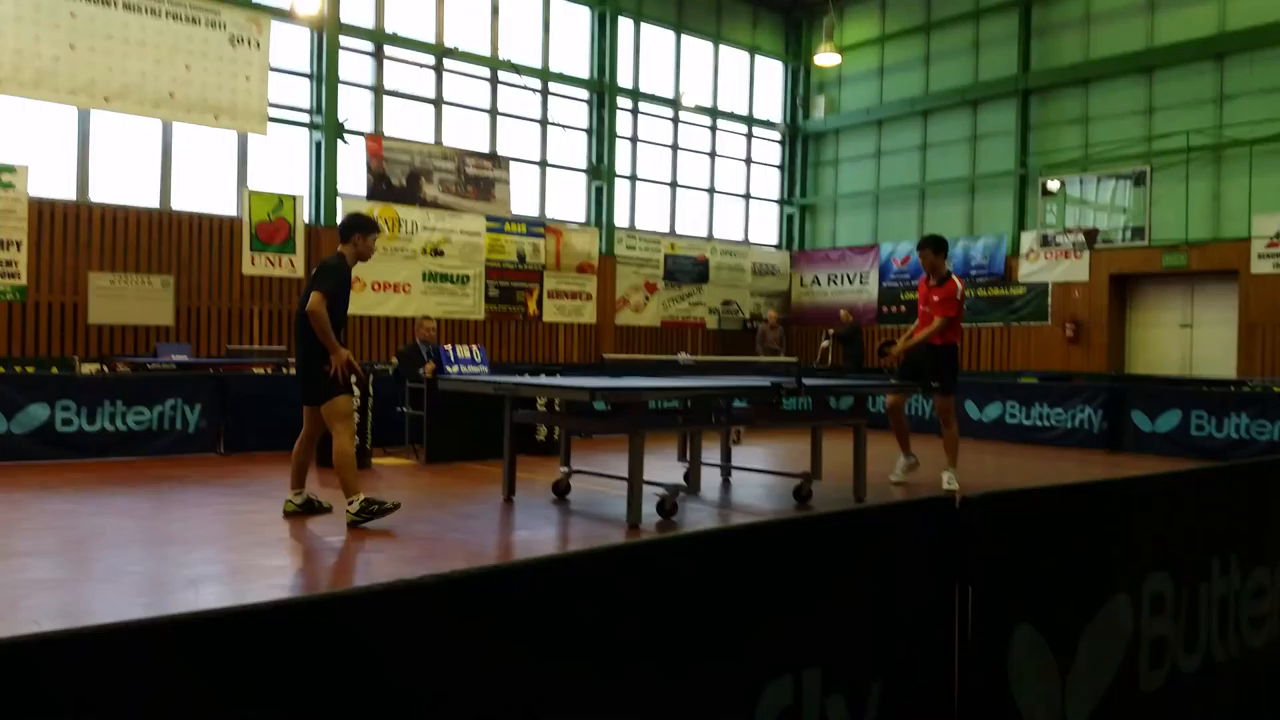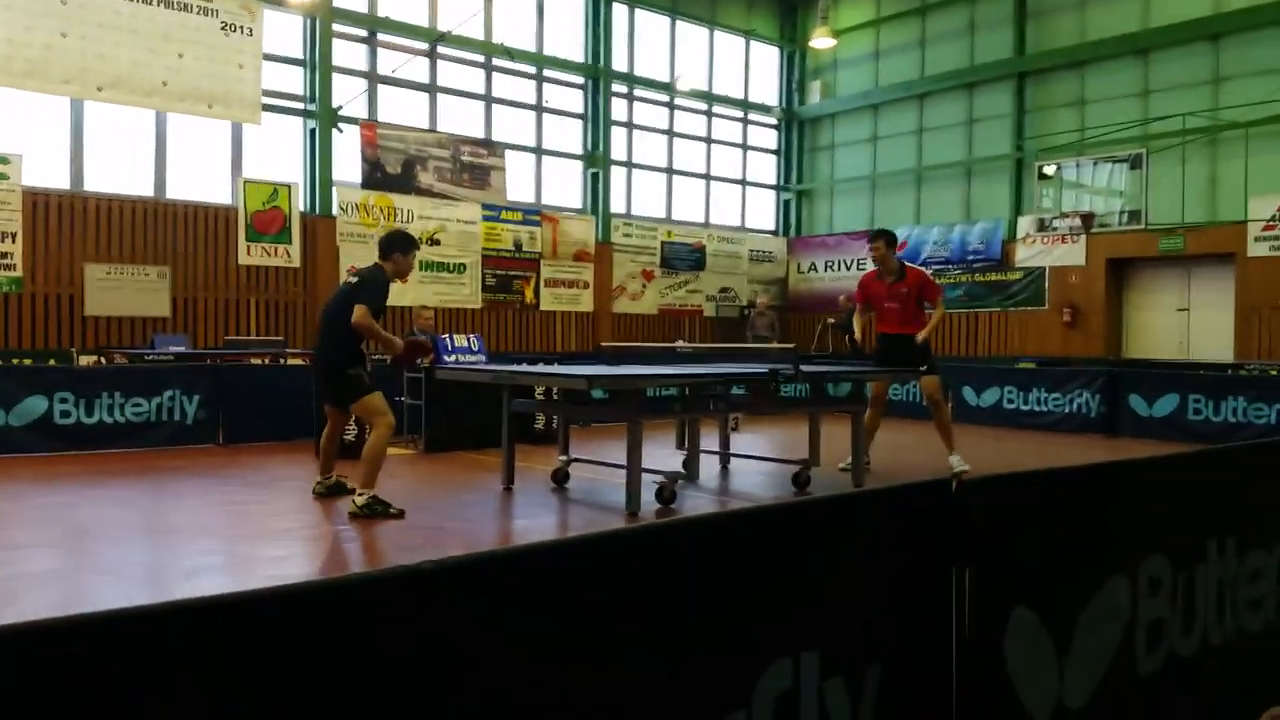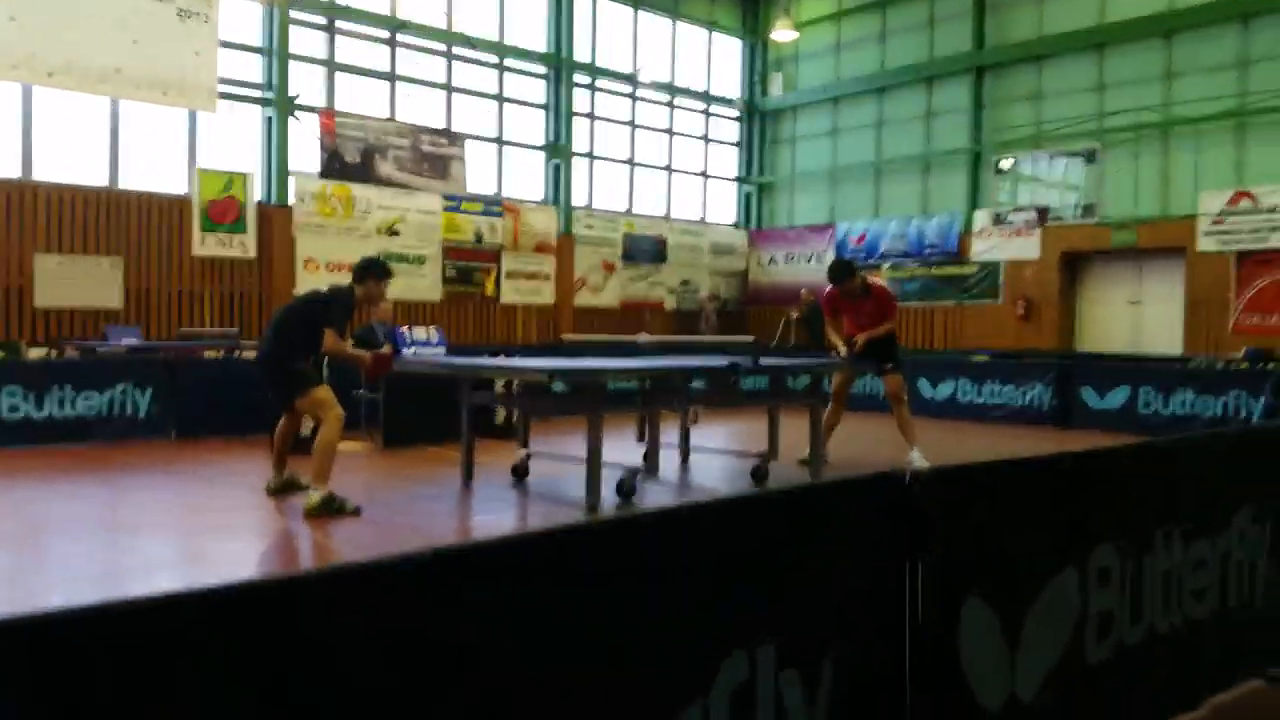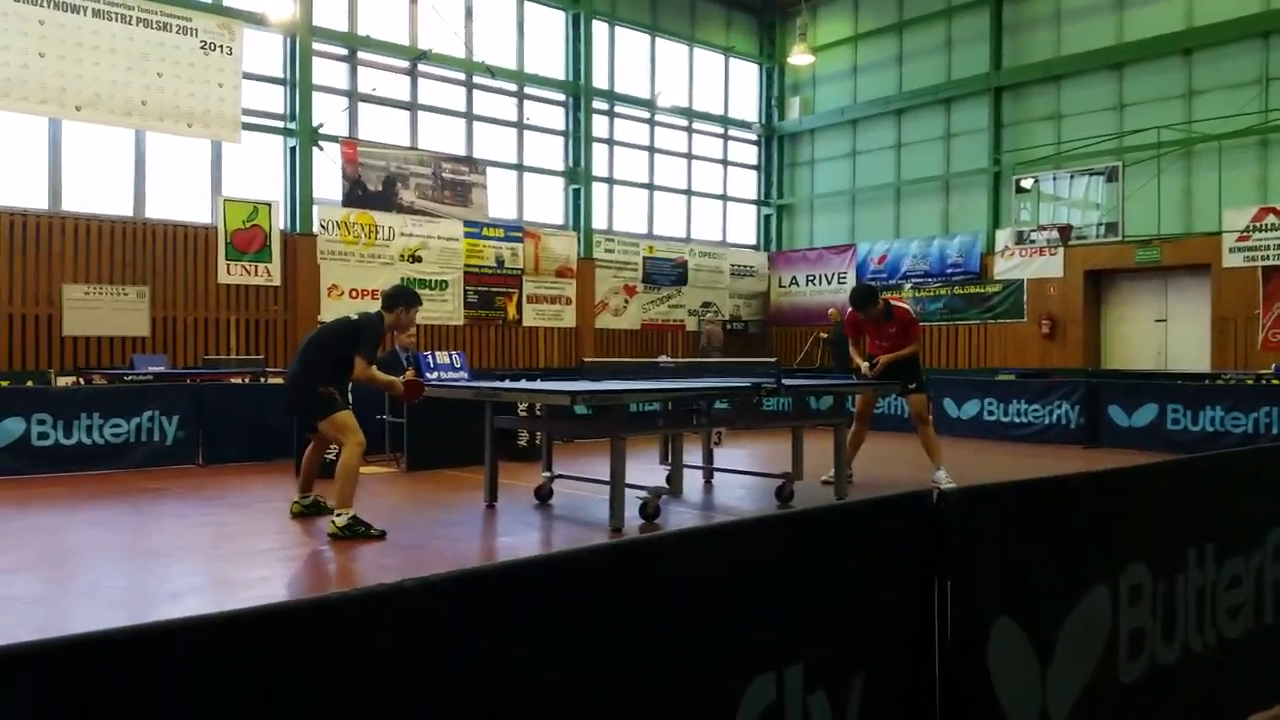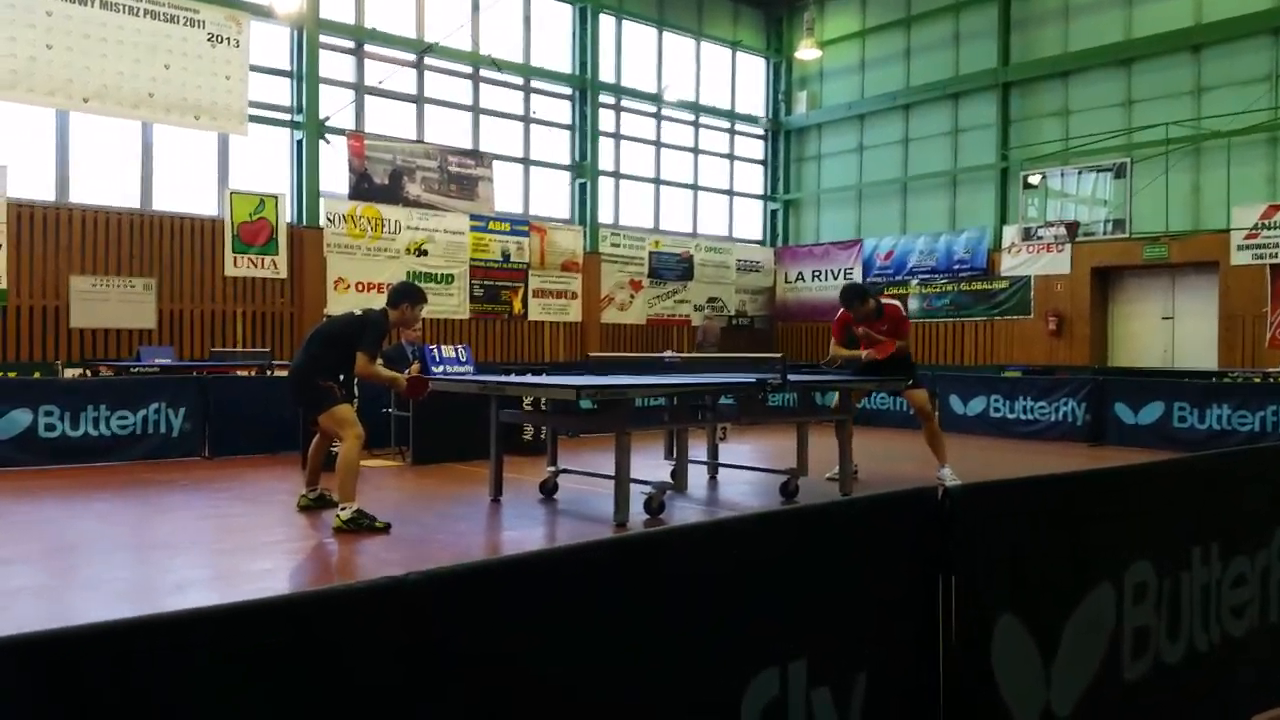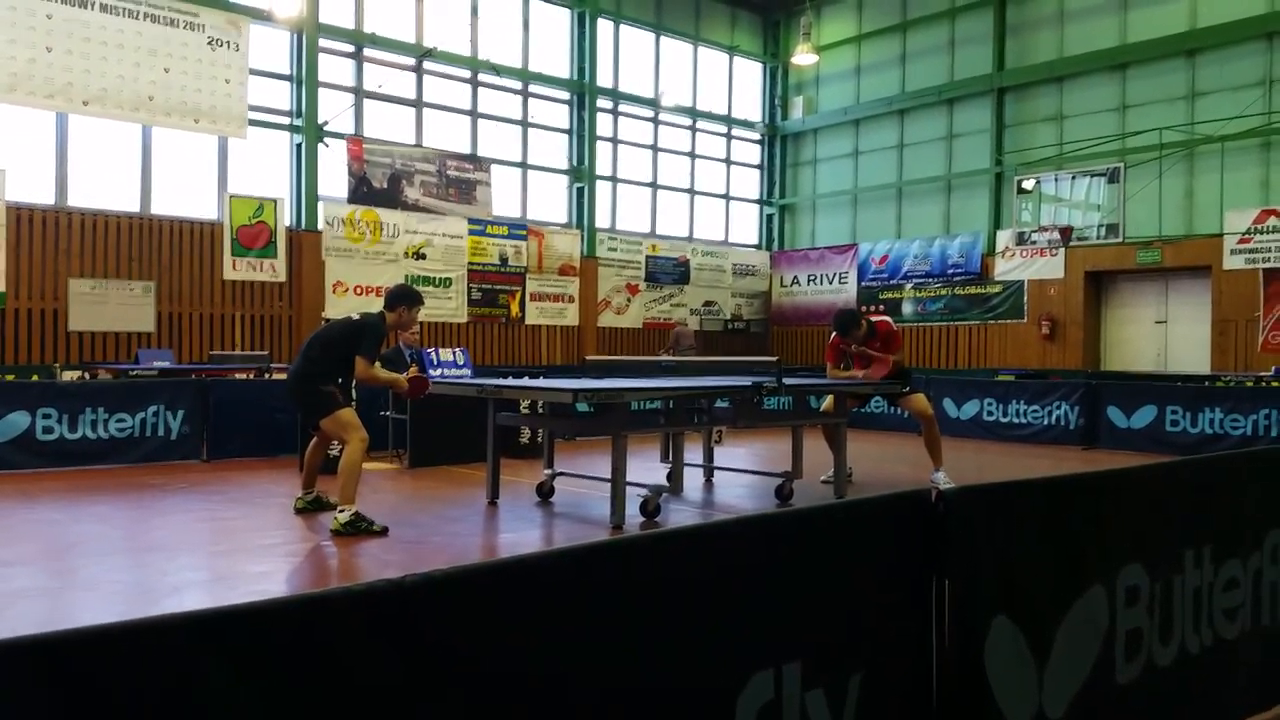
dt=0.7s
person 1, frame 1
left shoulder: (333, 267)
right shoulder: (336, 268)
right elbow: (313, 307)
left wrist: (336, 350)
right wrist: (336, 350)
left hip: (311, 360)
right hip: (321, 361)
left knee: (312, 429)
right knee: (344, 428)
left ankle: (296, 498)
right ankle: (356, 504)
person 1, frame 2
left shoulder: (362, 275)
right shoulder: (377, 280)
right elbow: (359, 320)
left wrist: (379, 340)
right wrist: (390, 341)
left hip: (327, 357)
right hip: (342, 361)
left knee: (338, 420)
right knee: (383, 422)
left ankle: (326, 480)
right ankle: (363, 498)
person 1, frame 3
left shoulder: (338, 295)
right shoulder: (344, 299)
left elbow: (324, 343)
right elbow: (330, 346)
left wrist: (357, 356)
right wrist: (358, 356)
left hip: (274, 354)
right hip: (286, 358)
left knee: (293, 414)
right knee: (333, 417)
left ankle: (279, 477)
right ankle: (319, 495)
person 1, frame 4
left shoulder: (367, 322)
right shoulder: (373, 327)
left elbow: (358, 368)
right elbow: (360, 374)
left wrist: (388, 381)
right wrist: (389, 382)
left hip: (302, 380)
right hip: (313, 383)
left knee: (321, 439)
right knee: (354, 441)
left ankle: (304, 500)
right ankle: (343, 520)
person 1, frame 5
left shoulder: (372, 318)
right shoulder: (377, 323)
left elbow: (363, 364)
right elbow: (362, 369)
left wrist: (396, 378)
right wrist: (393, 379)
left hip: (307, 373)
right hip: (314, 376)
left knee: (328, 432)
right knee: (352, 435)
left ankle: (311, 494)
right ankle: (347, 513)
person 1, frame 6
left shoulder: (370, 322)
right shoulder: (375, 327)
left elbow: (363, 366)
right elbow: (362, 373)
left wrist: (396, 378)
right wrist: (393, 380)
left hip: (306, 378)
right hip: (313, 382)
left knee: (325, 435)
right knee: (357, 438)
left ankle: (307, 497)
right ankle: (345, 515)
person 2, frame 1
left shoulder: (953, 287)
right shoulder: (923, 282)
left elbow: (938, 326)
left wrist: (905, 347)
right wrist: (903, 340)
left hip: (941, 352)
right hip: (918, 349)
left knee: (945, 414)
right knee: (892, 405)
left ankle: (950, 471)
right ankle: (908, 457)
person 2, frame 2
left shoulder: (918, 275)
right shoulder: (867, 281)
left elbow: (939, 306)
right elbow: (860, 312)
left wrist: (927, 330)
right wrist: (858, 332)
left hip: (916, 342)
right hip: (886, 342)
left knee: (935, 399)
right knee: (876, 399)
left ankle: (953, 455)
right ankle: (861, 455)
person 2, frame 3
left shoulder: (881, 289)
right shoulder: (831, 294)
left elbow: (891, 324)
right elbow: (830, 326)
left wrist: (867, 337)
right wrist: (839, 344)
left hip: (882, 342)
right hip: (852, 342)
left knee: (896, 396)
right knee: (837, 394)
left ankle: (914, 452)
person 2, frame 4
left shoulder: (904, 311)
right shoulder: (853, 315)
left elbow: (916, 345)
right elbow: (852, 346)
left wrist: (890, 358)
right wrist: (861, 364)
left hip: (905, 362)
right hip: (876, 362)
left knee: (921, 417)
right knee: (860, 415)
left ankle: (939, 472)
person 2, frame 5
left shoulder: (894, 309)
right shoulder: (843, 316)
left elbow: (904, 347)
right elbow: (834, 350)
left wrist: (874, 337)
right wrist: (860, 353)
left hip: (898, 364)
right hip: (867, 364)
left knee: (925, 411)
left ankle: (944, 468)
person 2, frame 6
left shoulder: (886, 325)
right shoulder: (837, 338)
left elbow: (898, 361)
right elbow: (831, 372)
left wrist: (867, 353)
right wrist: (856, 373)
left hip: (893, 376)
right hip: (859, 377)
left knee: (926, 414)
right knee: (827, 413)
left ankle: (938, 471)
